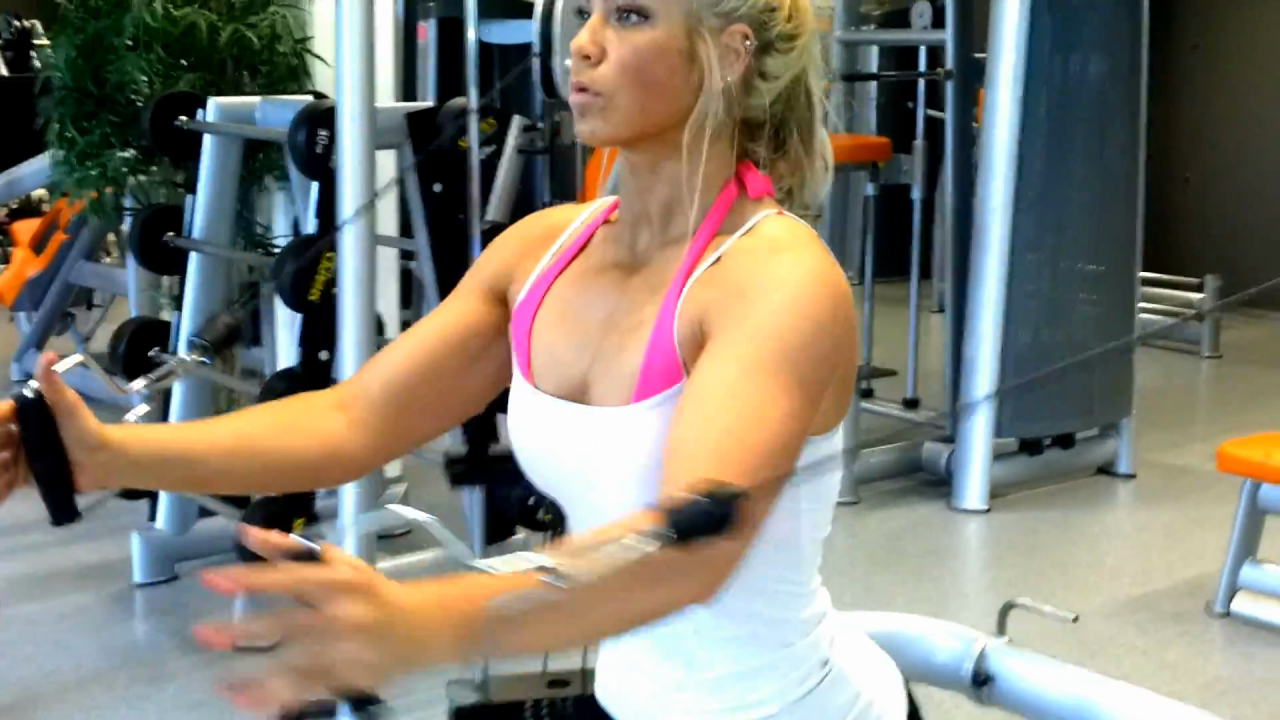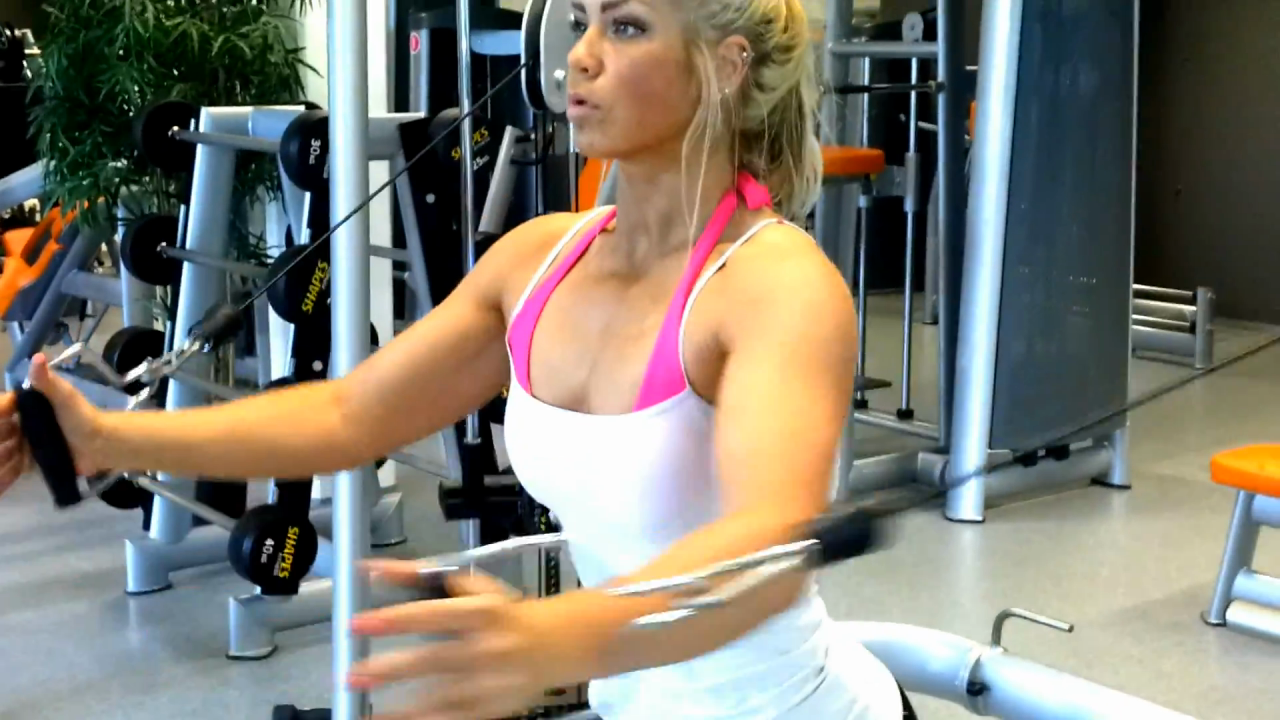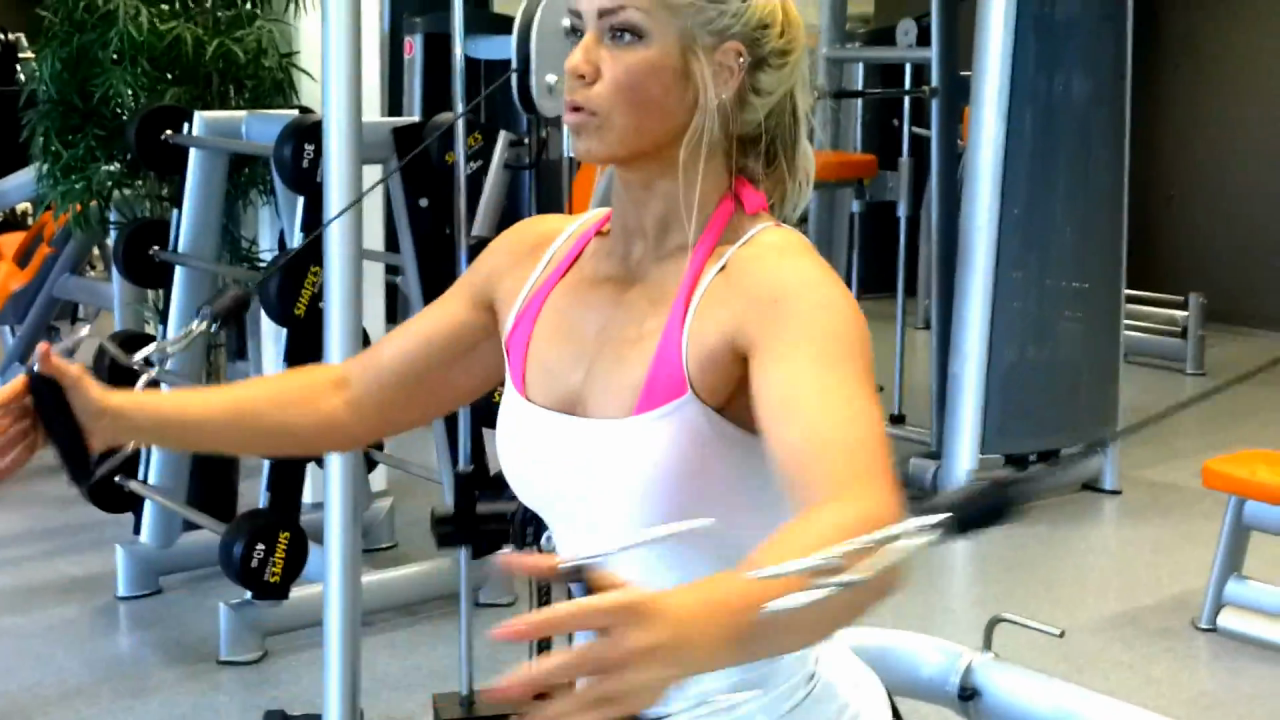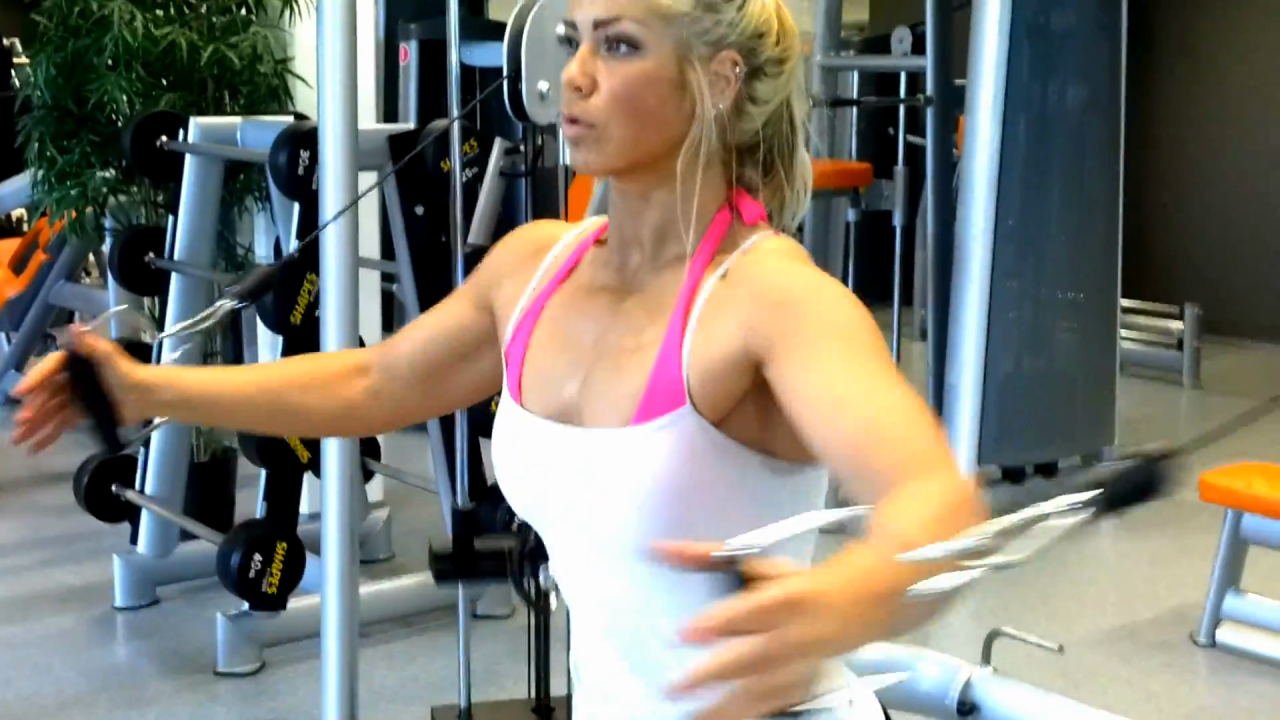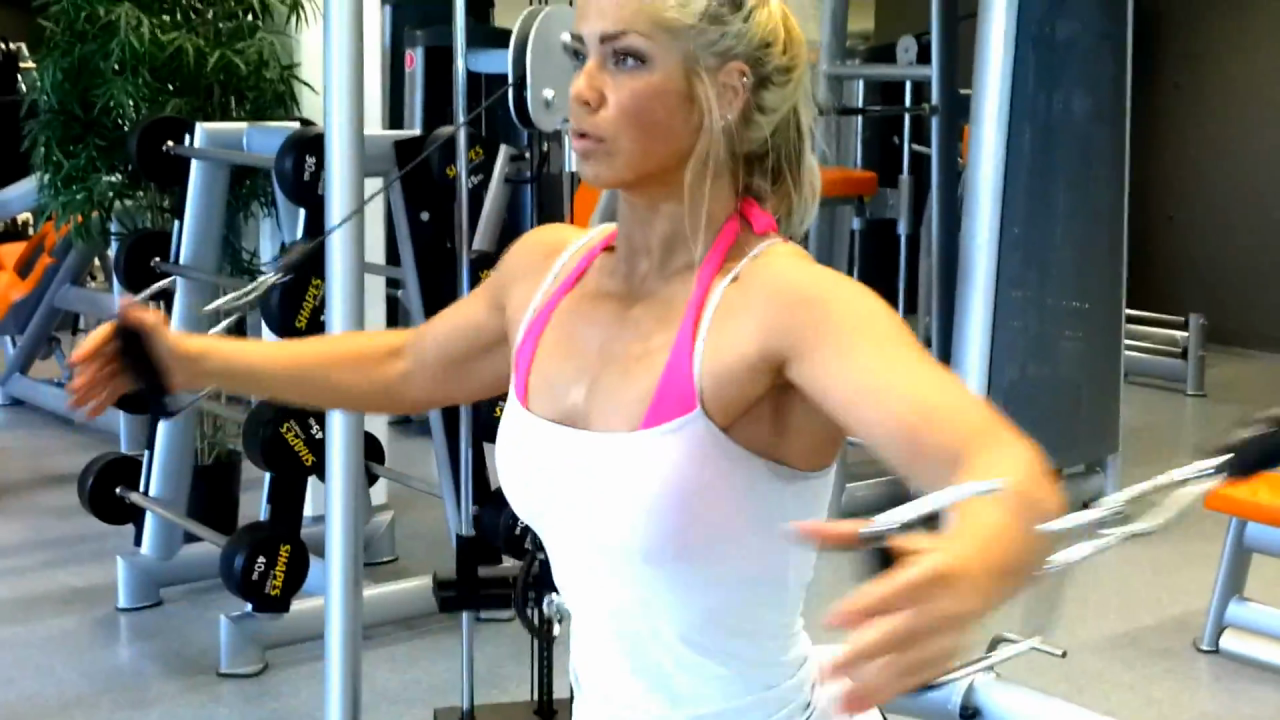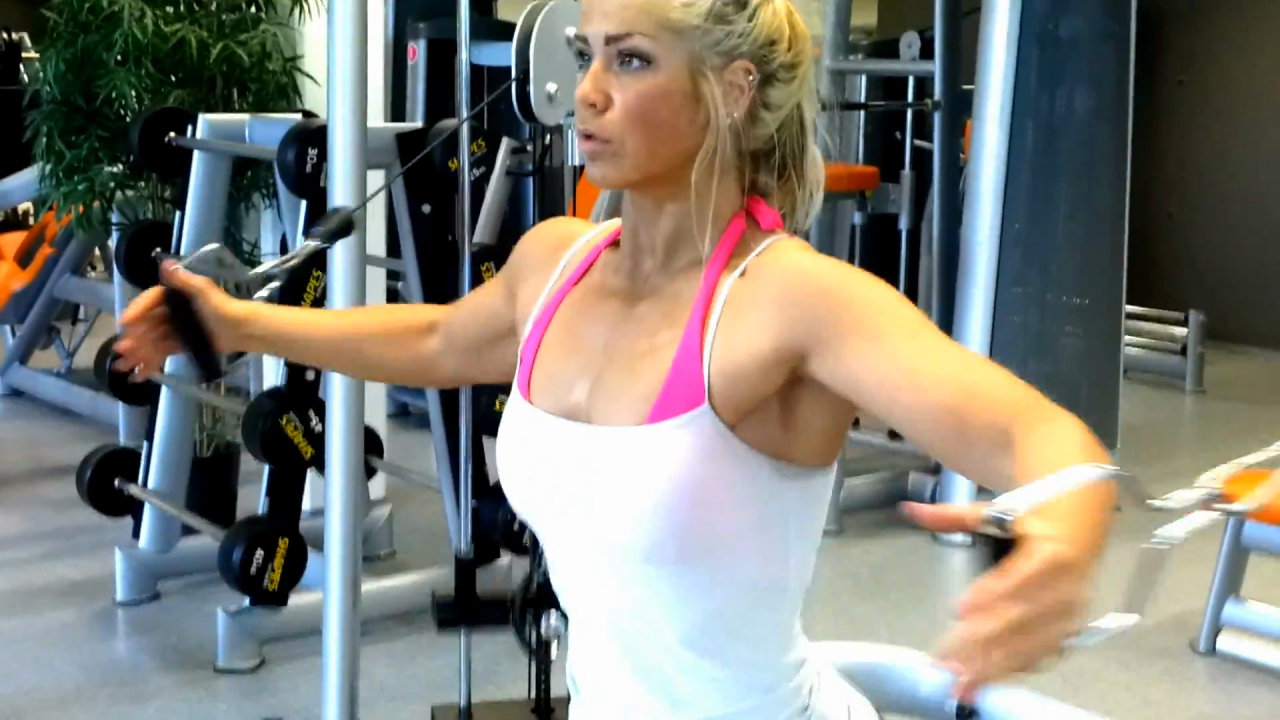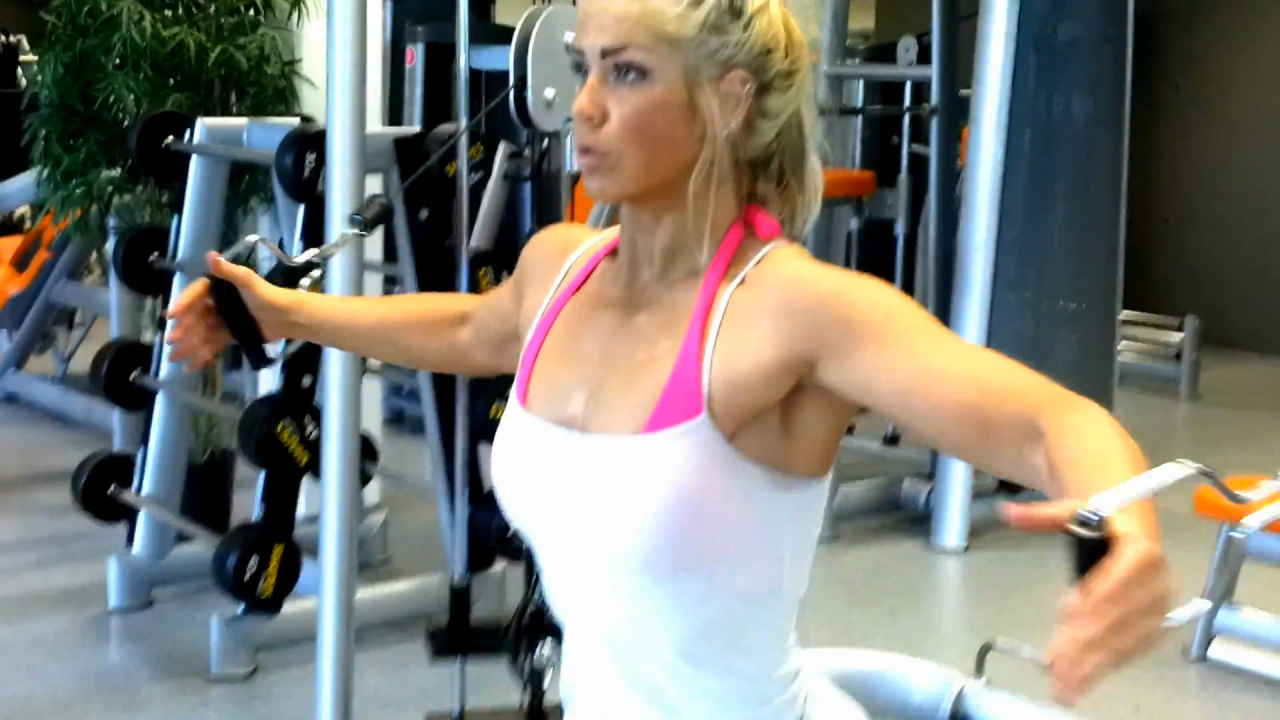
dt=0.1s
person 1, frame 1
left shoulder: (777, 277)
right shoulder: (546, 248)
left elbow: (692, 546)
right elbow: (355, 420)
left wrist: (439, 622)
right wrist: (115, 453)
person 1, frame 2
left shoulder: (781, 286)
right shoulder: (541, 256)
left elbow: (769, 545)
right elbow: (348, 415)
left wrist: (559, 638)
right wrist: (111, 439)
person 1, frame 3
left shoulder: (769, 288)
right shoulder: (535, 260)
left elbow: (861, 522)
right elbow: (349, 398)
left wrist: (689, 624)
right wrist: (113, 412)
person 1, frame 4
left shoulder: (773, 300)
right shoulder: (538, 263)
left elbow: (937, 503)
right elbow: (373, 384)
left wrist: (840, 606)
right wrist: (146, 388)
person 1, frame 5
left shoulder: (782, 305)
right shoulder: (547, 268)
left elbow: (994, 465)
right elbow: (405, 364)
left wrist: (969, 569)
right wrist: (199, 359)
person 1, frame 6
left shoulder: (795, 300)
right shoulder: (557, 260)
left elbow: (1032, 435)
right elbow: (439, 340)
left wrist: (1063, 544)
right wrist: (240, 324)
person 1, frame 7
left shoulder: (788, 309)
right shoulder: (560, 267)
left elbow: (1044, 422)
right elbow: (470, 332)
left wrist: (1122, 528)
right wrist: (288, 314)
